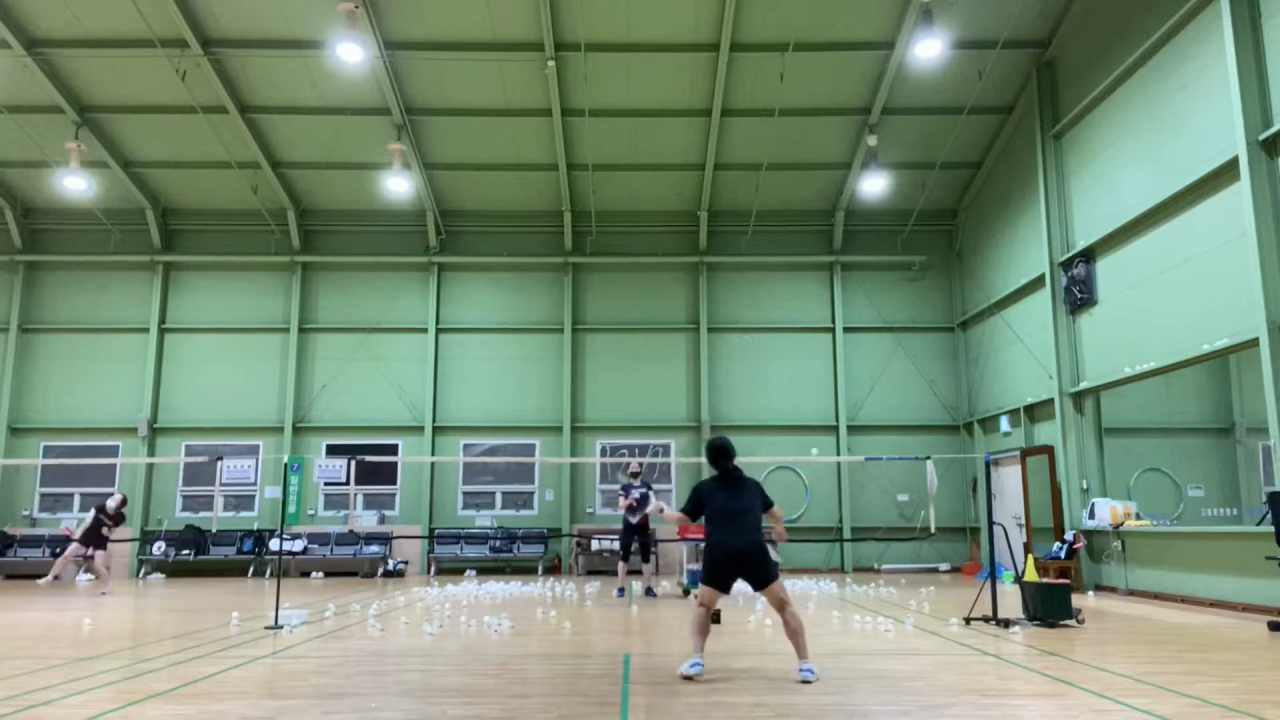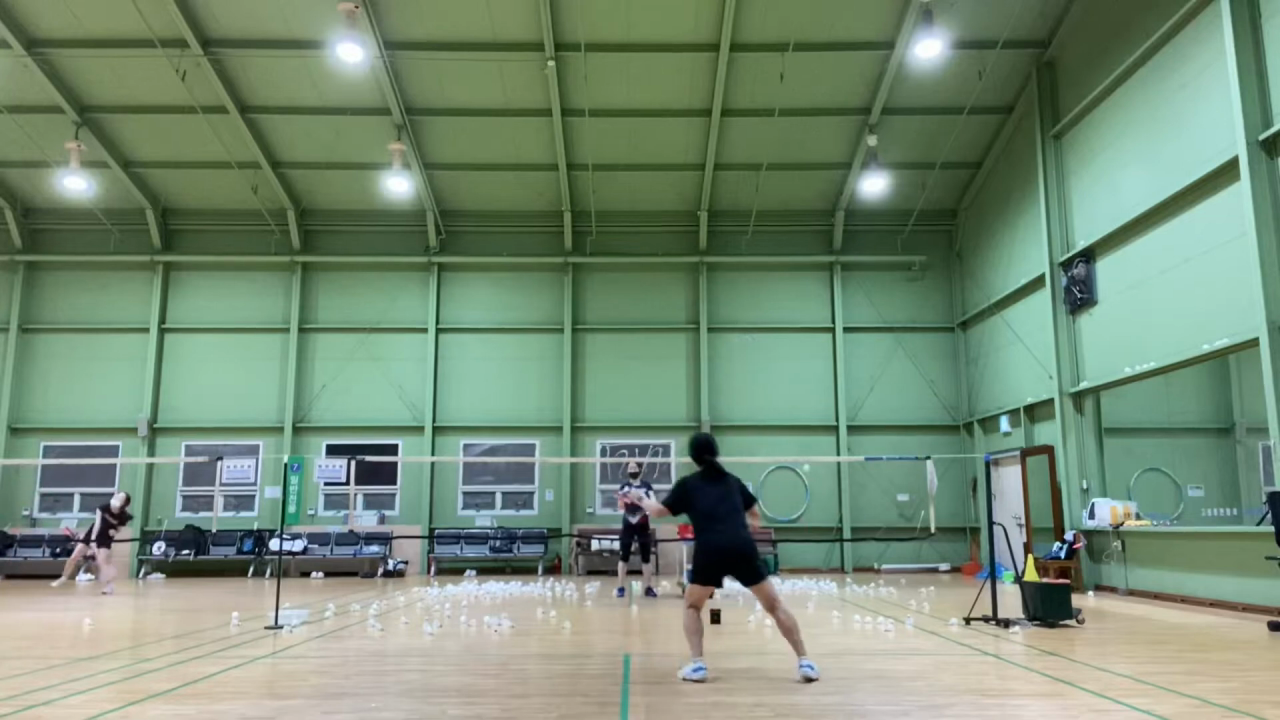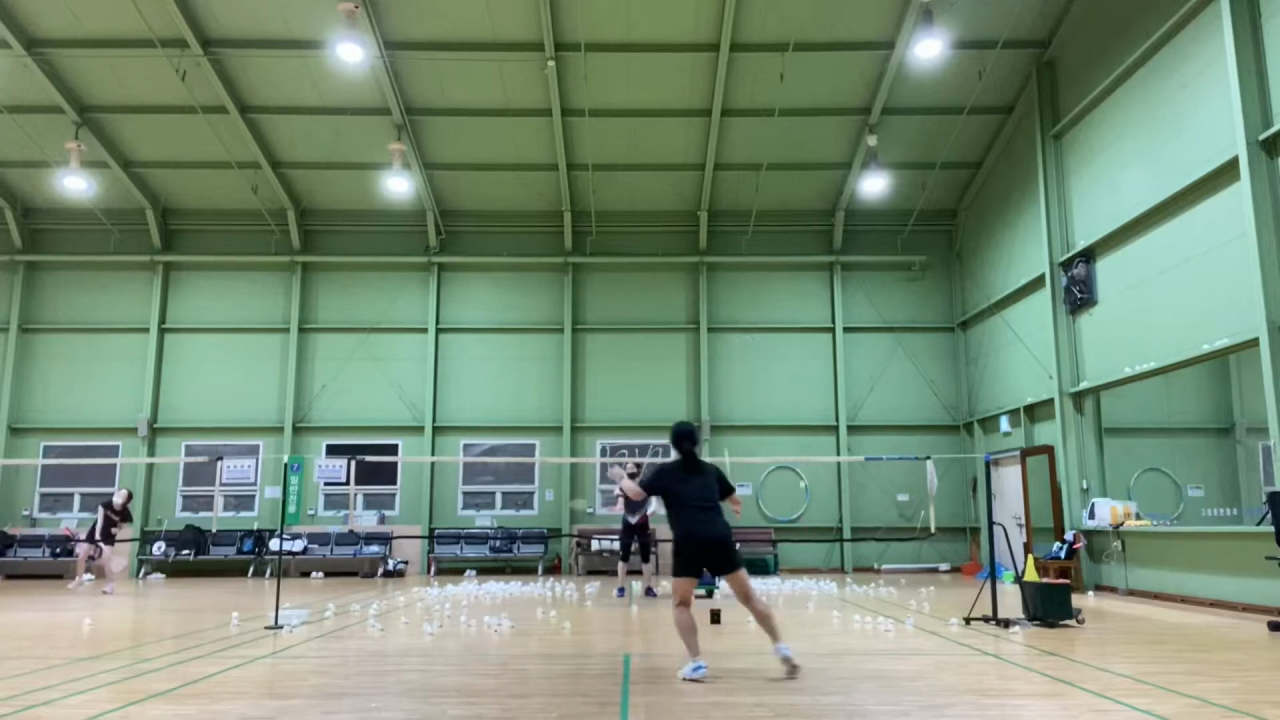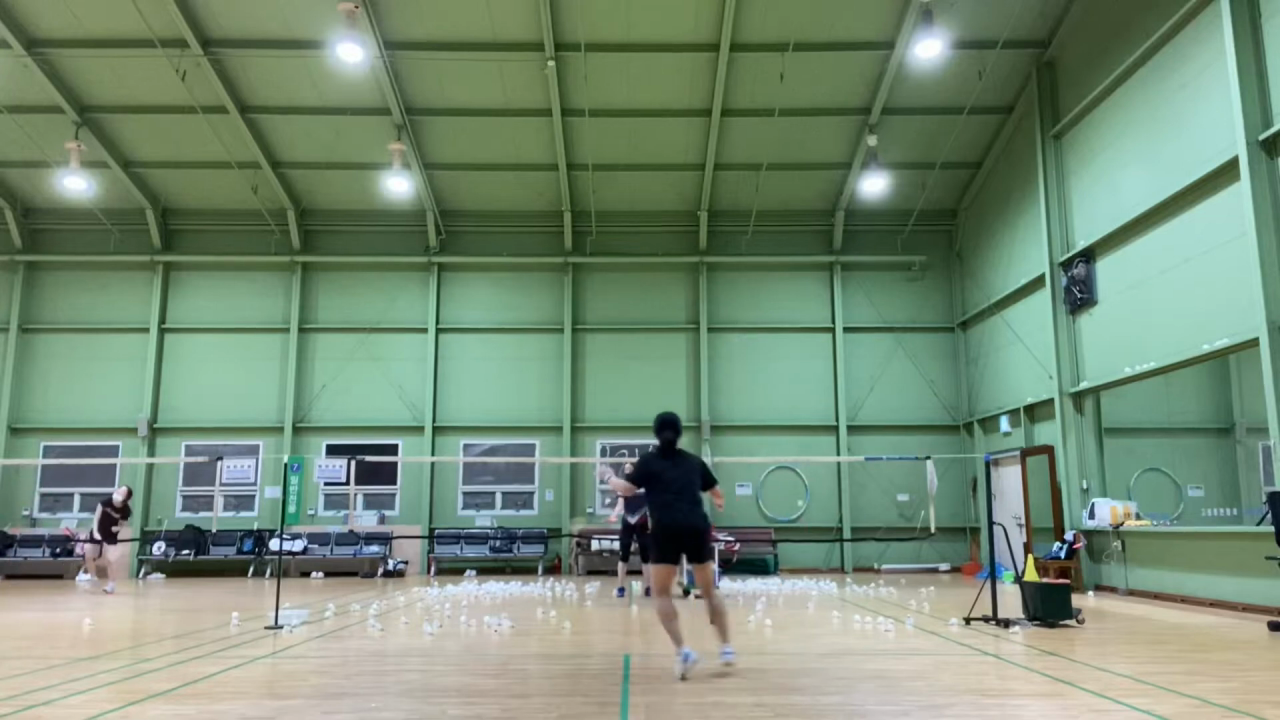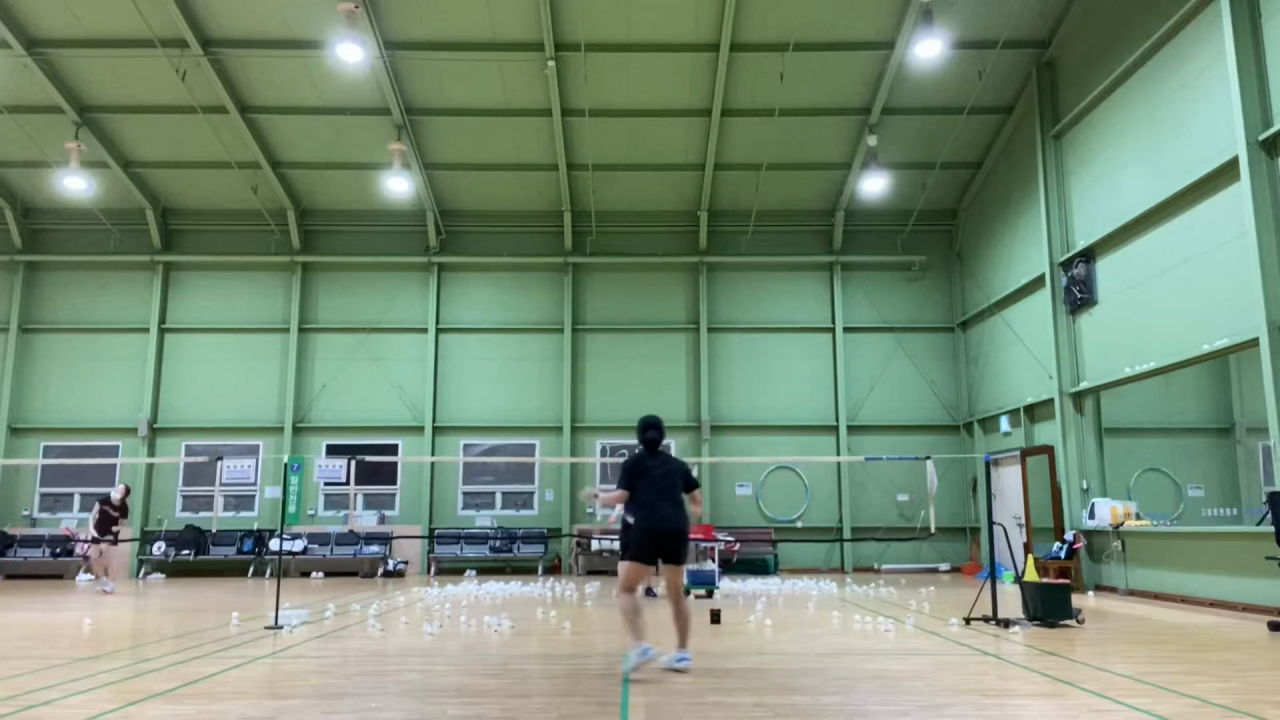
dt=0.1s
person 1, frame 1
left shoulder: (703, 489)
right shoulder: (751, 484)
left elbow: (678, 519)
right elbow: (775, 515)
left wrist: (663, 511)
right wrist: (779, 529)
left hip: (719, 554)
right hip: (754, 552)
left knee: (704, 606)
right knee: (784, 606)
left ankle: (696, 660)
right ankle: (805, 665)
person 1, frame 2
left shoulder: (687, 484)
right shoulder: (733, 481)
left elbow: (658, 511)
right elbow: (755, 514)
left wrist: (640, 499)
right wrist: (754, 524)
left hip: (709, 551)
right hip: (743, 548)
left knee: (692, 608)
right knee: (775, 605)
left ankle: (697, 663)
right ankle: (804, 662)
person 1, frame 3
left shoulder: (664, 471)
right shoulder: (711, 470)
left elbow: (636, 494)
right elbow: (735, 503)
left wrist: (621, 478)
right wrist: (736, 506)
left hip: (690, 543)
right hip: (721, 538)
left knee: (680, 605)
right knee: (749, 597)
left ankle: (696, 662)
right ankle: (781, 648)
person 1, frame 4
left shoulder: (648, 461)
right shoulder: (694, 461)
left elbow: (626, 489)
right elbow: (717, 494)
left wrist: (611, 478)
right wrist: (718, 502)
left hip: (666, 529)
right hip: (697, 527)
left knee: (662, 594)
right knee: (709, 591)
left ankle: (683, 651)
right ankle: (726, 648)
person 1, frame 5
left shoulder: (633, 462)
right shoulder: (677, 464)
left elbow: (621, 497)
right elbow: (697, 497)
left wrist: (598, 495)
right wrist: (696, 511)
left hip: (647, 530)
right hip: (677, 529)
left knee: (626, 590)
right knee: (676, 593)
left ankle: (641, 646)
right ankle: (682, 653)
